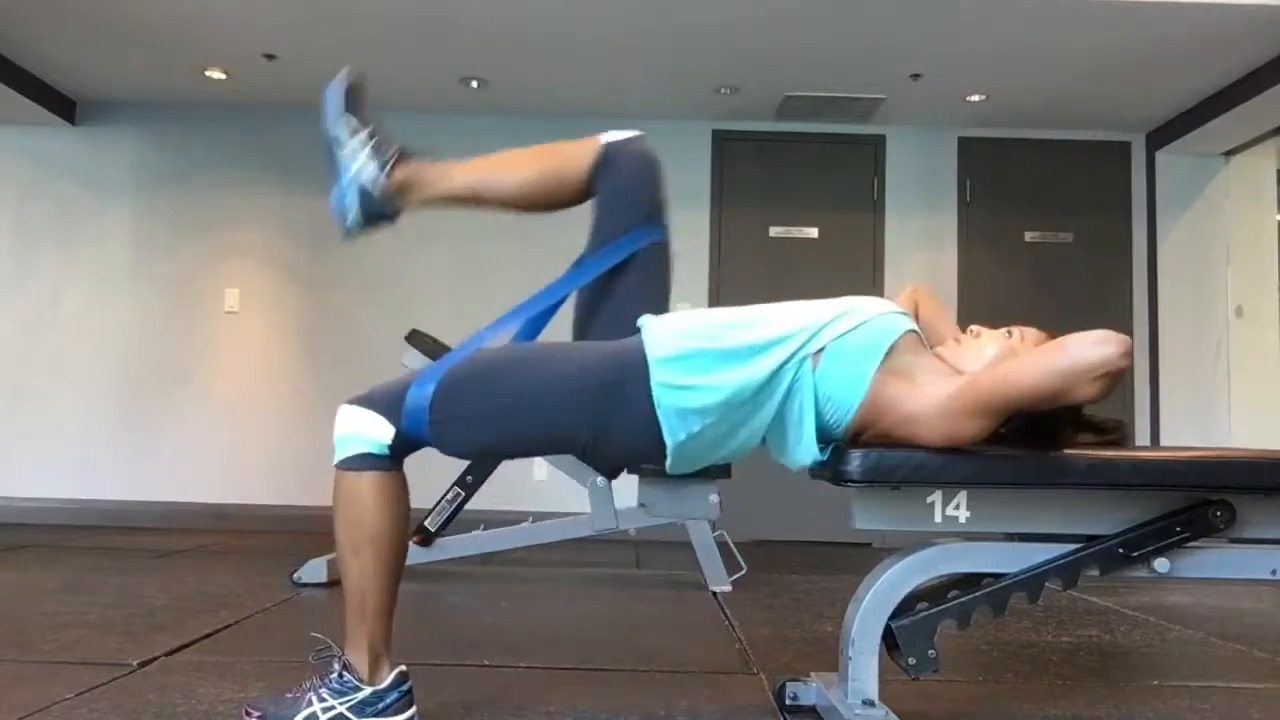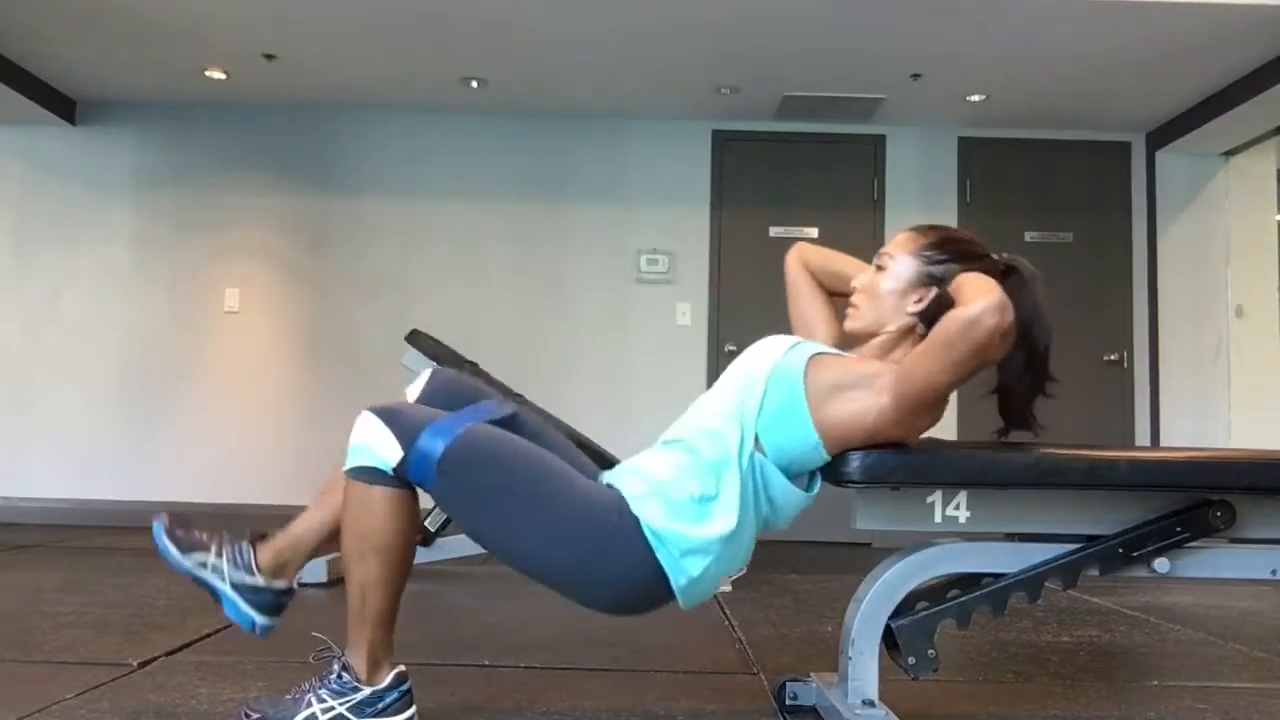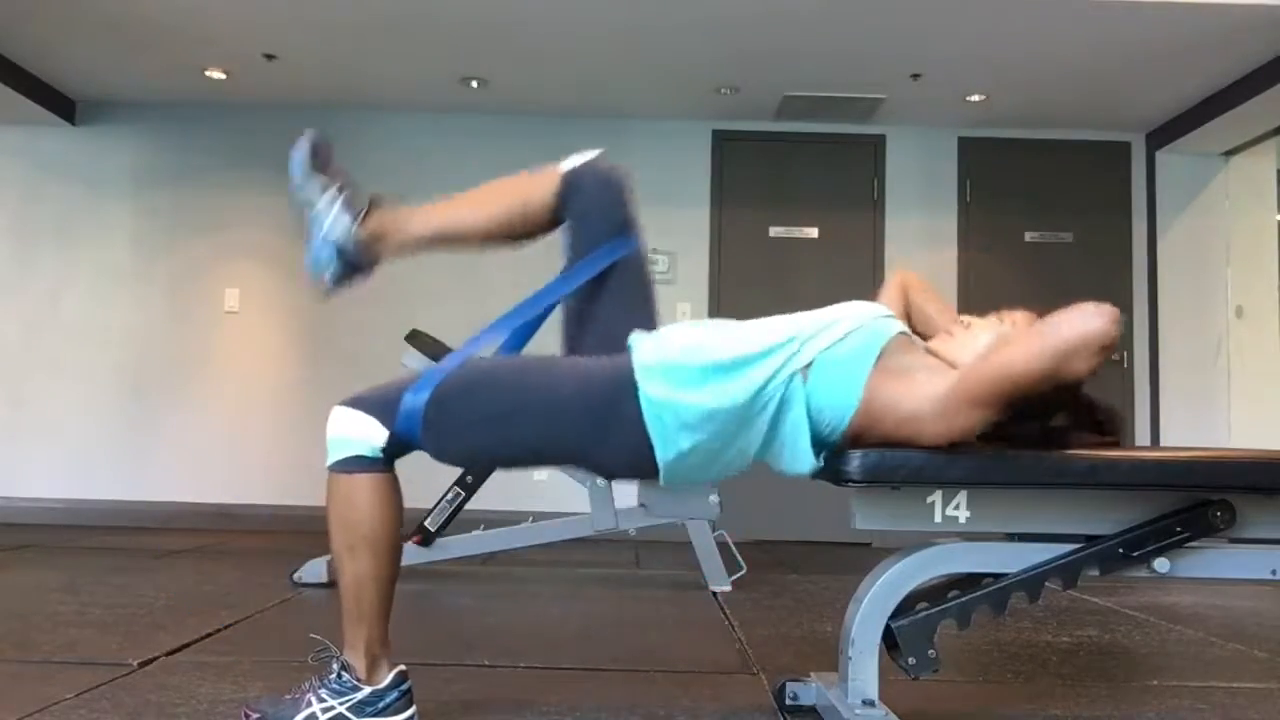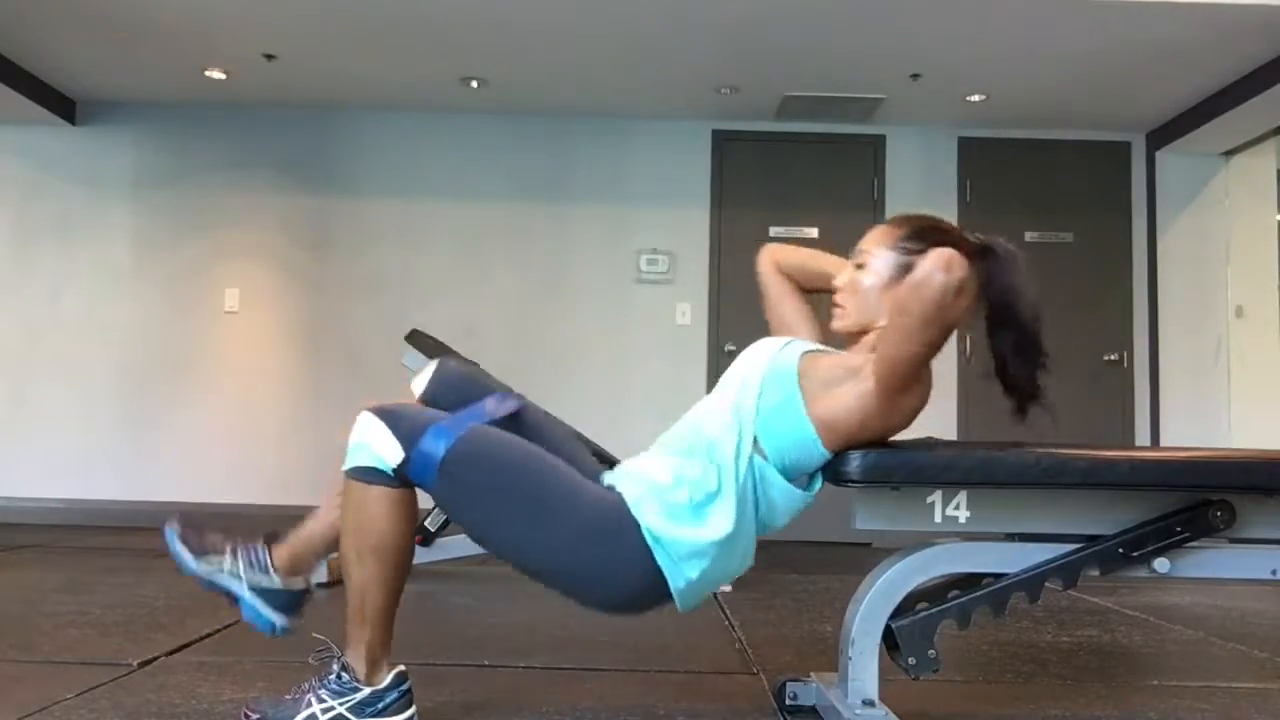
dt=1s
person 1, frame 1
left shoulder: (949, 408)
right shoulder: (918, 359)
left elbow: (1106, 350)
right elbow: (922, 291)
left wrist: (985, 356)
right wrist: (954, 336)
left hip: (642, 392)
right hip: (645, 358)
left knee: (370, 424)
right knee: (627, 159)
right ankle: (391, 183)
person 1, frame 2
left shoulder: (888, 398)
right shoulder: (837, 360)
left elbow: (992, 315)
right elbow: (801, 255)
left wrist: (963, 274)
right wrist: (883, 278)
left hip: (632, 545)
right hip: (624, 502)
left knee: (387, 434)
right knee: (442, 397)
right ankle: (267, 569)
person 1, frame 3
left shoulder: (947, 403)
right shoulder: (914, 355)
left elbow: (1096, 324)
right elbow: (900, 283)
left wrist: (996, 344)
right wrist: (946, 320)
left hip: (637, 408)
right hip: (645, 373)
left knee: (362, 424)
right knee: (590, 184)
right ankle: (366, 235)
person 1, frame 4
left shoulder: (884, 387)
right shoulder: (823, 361)
left elbow: (947, 271)
right elbow: (772, 257)
left wrist: (918, 272)
right wrist: (860, 273)
left hip: (635, 546)
right hip: (626, 503)
left knee: (386, 434)
right knee: (443, 393)
right ankle: (280, 569)
